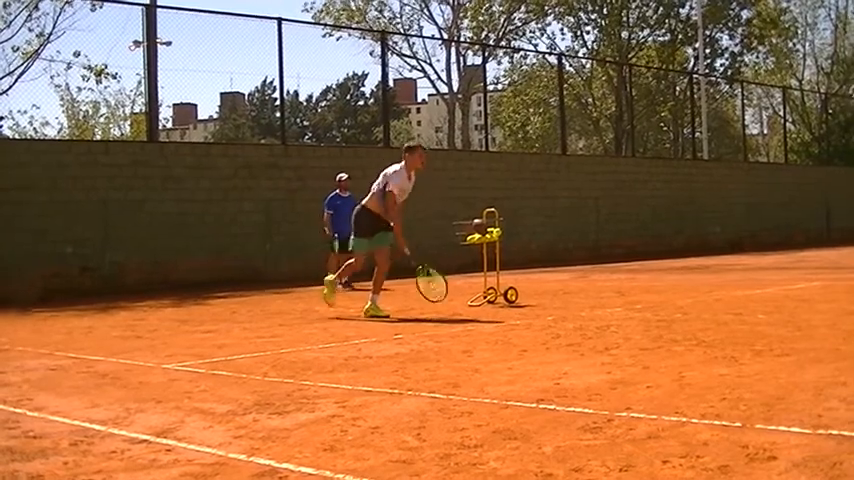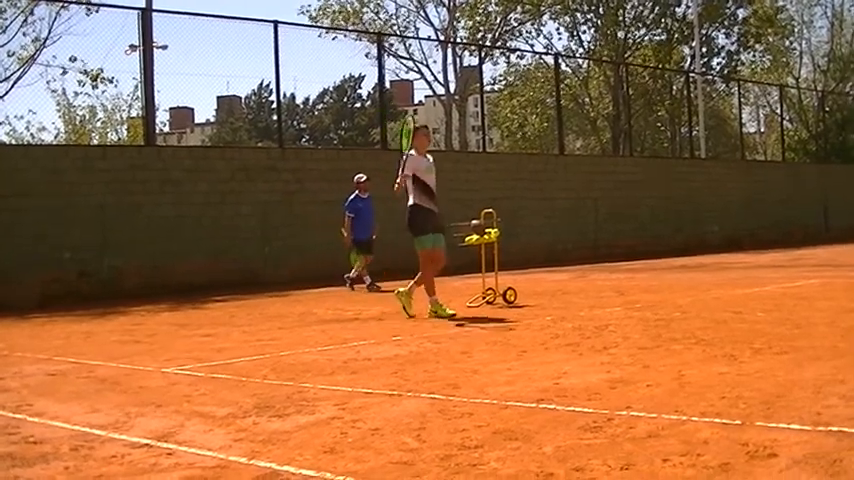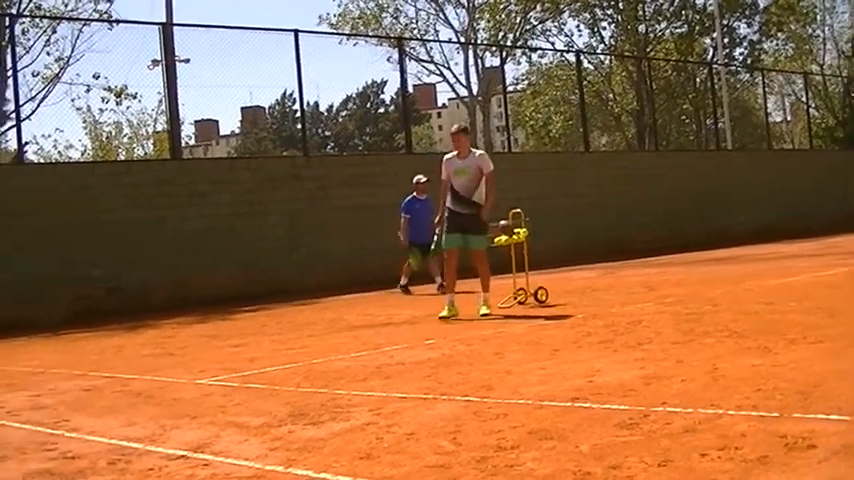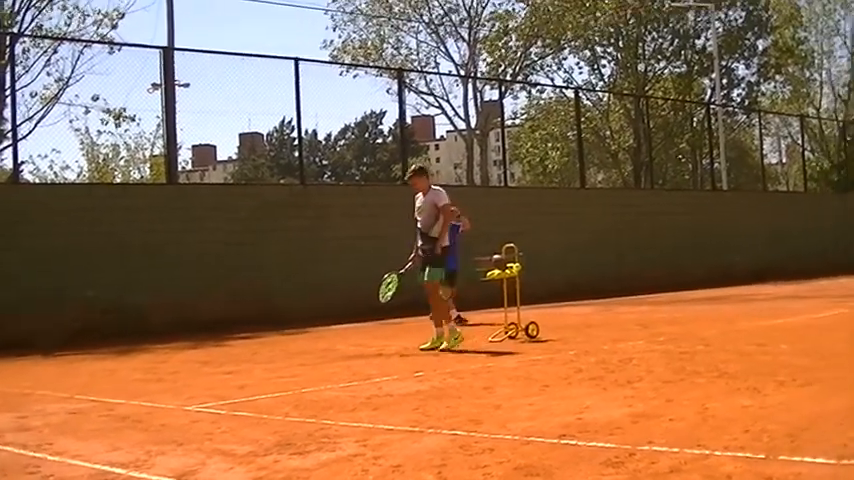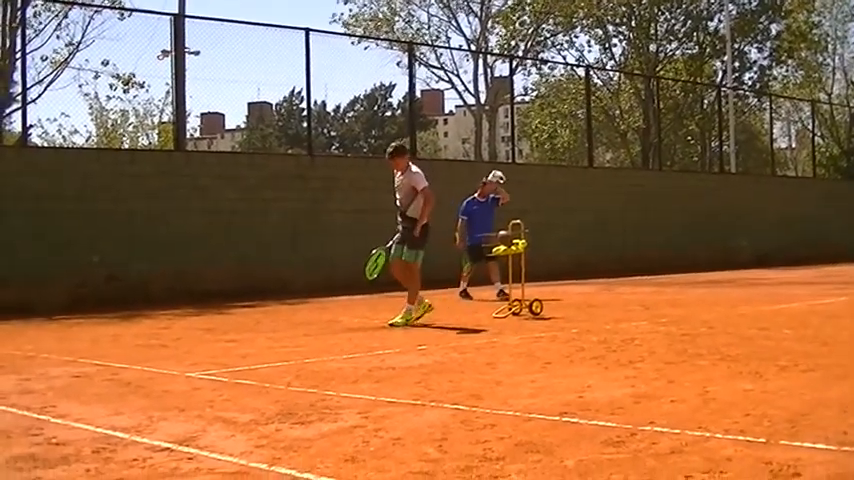
dt=0.7s
person 1, frame 1
left shoulder: (411, 176)
right shoulder: (396, 172)
right elbow: (390, 204)
left wrist: (395, 229)
right wrist: (399, 237)
left hip: (381, 219)
right hip: (365, 215)
left knee: (384, 262)
right knee: (358, 263)
left ankle: (372, 305)
right ankle: (332, 281)
person 1, frame 2
left shoulder: (429, 159)
right shoulder: (410, 157)
right elbow: (402, 180)
left wrist: (434, 209)
right wrist: (399, 186)
left hip: (432, 212)
right hip: (419, 212)
left knee: (440, 260)
right knee: (428, 260)
left ankle: (407, 292)
right ankle: (433, 304)
person 1, frame 3
left shoulder: (480, 157)
right shoulder: (448, 160)
left elbow: (491, 183)
left wrist: (485, 209)
right wrist: (441, 213)
left hip: (475, 213)
right hip: (453, 214)
left knee: (480, 259)
right knee: (450, 258)
left ankle: (485, 302)
right ankle: (450, 304)
person 1, frame 4
left shoulder: (437, 193)
right shoulder: (418, 198)
left elbow: (448, 216)
left wrist: (439, 243)
right wrist: (416, 250)
left hip: (438, 249)
right hip: (425, 250)
left knee: (433, 290)
right knee: (432, 293)
left ankle: (453, 331)
right ankle: (439, 336)
person 1, frame 5
left shoulder: (415, 174)
right shoulder: (398, 174)
left elbow: (429, 200)
left wrist: (418, 225)
left hip: (416, 228)
right hip: (404, 226)
left knee: (412, 269)
right knee: (395, 267)
left ankle: (409, 313)
right ankle: (421, 303)
person 2, frame 1
left shoulder: (351, 198)
right shoulder: (332, 198)
left elbow: (354, 215)
right elbow: (327, 215)
right wrist: (329, 230)
left hip: (348, 232)
right hip: (336, 233)
left knee: (345, 256)
right knee: (335, 255)
left ankle: (344, 280)
person 2, frame 2
left shoulder: (368, 197)
right shoulder: (353, 200)
right elbow: (348, 219)
left wrist: (373, 228)
right wrist: (348, 235)
left hip: (368, 235)
right hip: (357, 236)
left knee: (368, 258)
right knee: (362, 259)
left ankle: (351, 276)
right ankle: (368, 282)
person 2, frame 3
left shoulder: (427, 200)
right shoulder: (409, 202)
right elbow: (404, 221)
left wrist: (433, 232)
right wrist: (404, 237)
left hip: (427, 238)
right hip: (414, 239)
left knee: (432, 259)
right knee: (413, 261)
left ankle: (440, 284)
right ankle: (403, 283)
person 2, frame 4
left shoulder: (453, 227)
left elbow: (467, 225)
left wrist: (458, 215)
left hip: (452, 266)
left knee: (451, 291)
right knee: (447, 291)
right ankle: (455, 315)
person 2, frame 5
left shoulder: (491, 200)
right shoulder: (468, 203)
left elbow: (506, 198)
right elbow: (461, 222)
left wrist: (497, 188)
right wrist: (460, 239)
left hip: (488, 240)
right hip: (473, 241)
left knee: (493, 263)
right knee: (469, 265)
left ankle: (500, 290)
right ankle: (462, 289)
